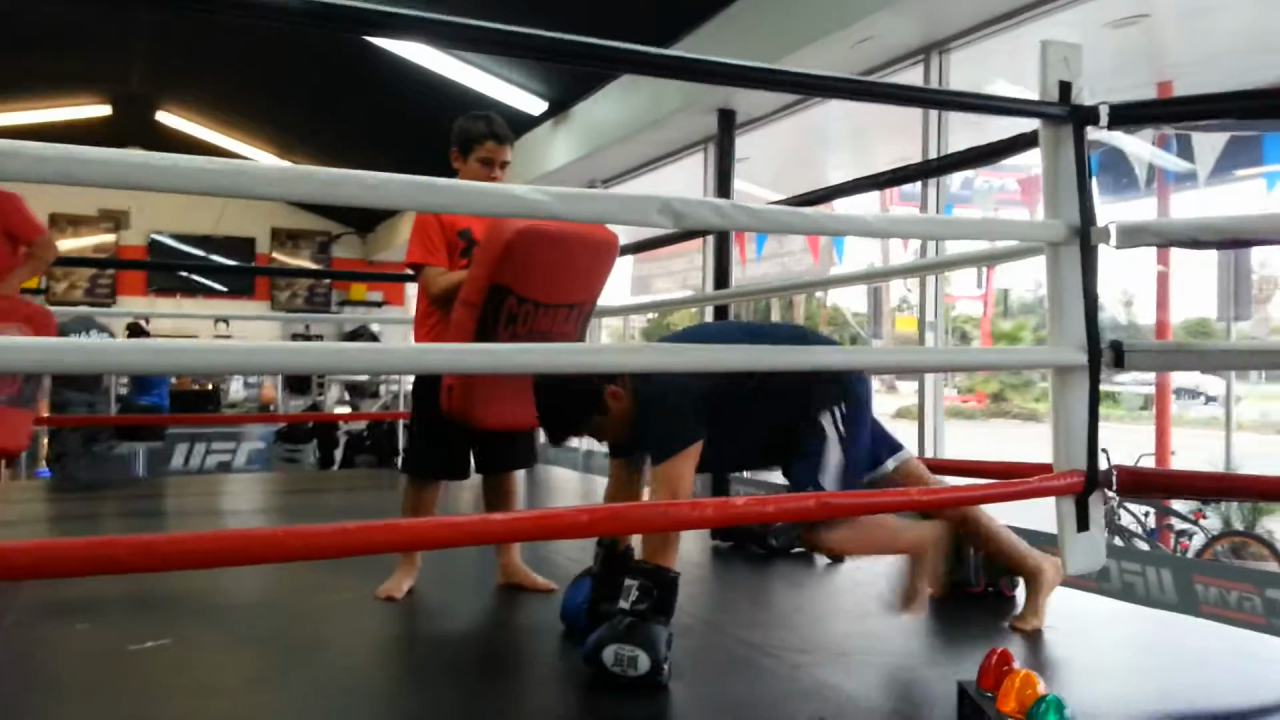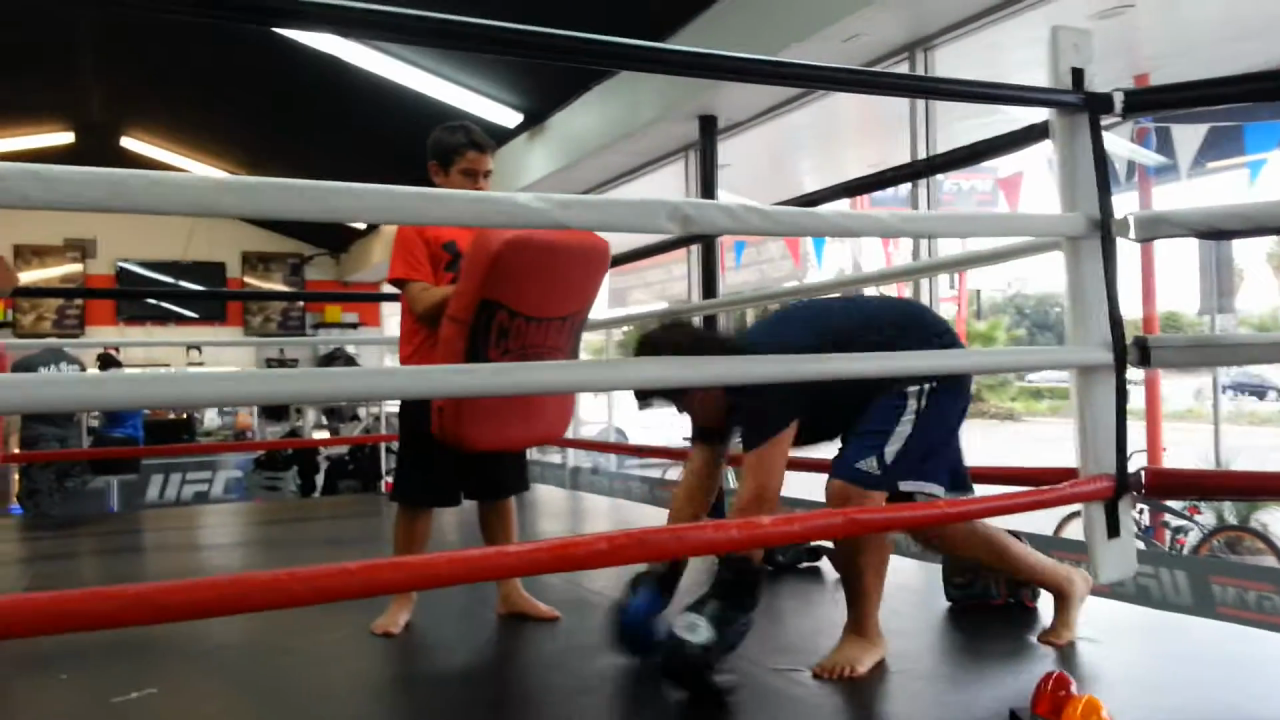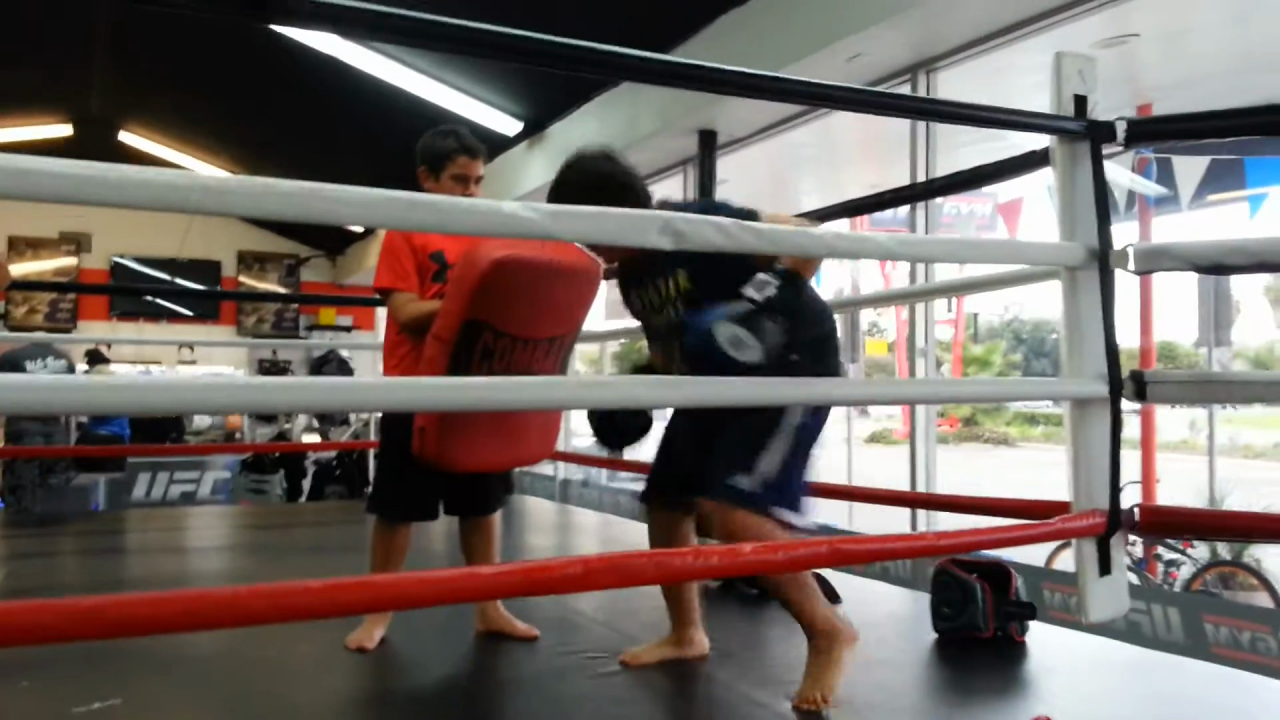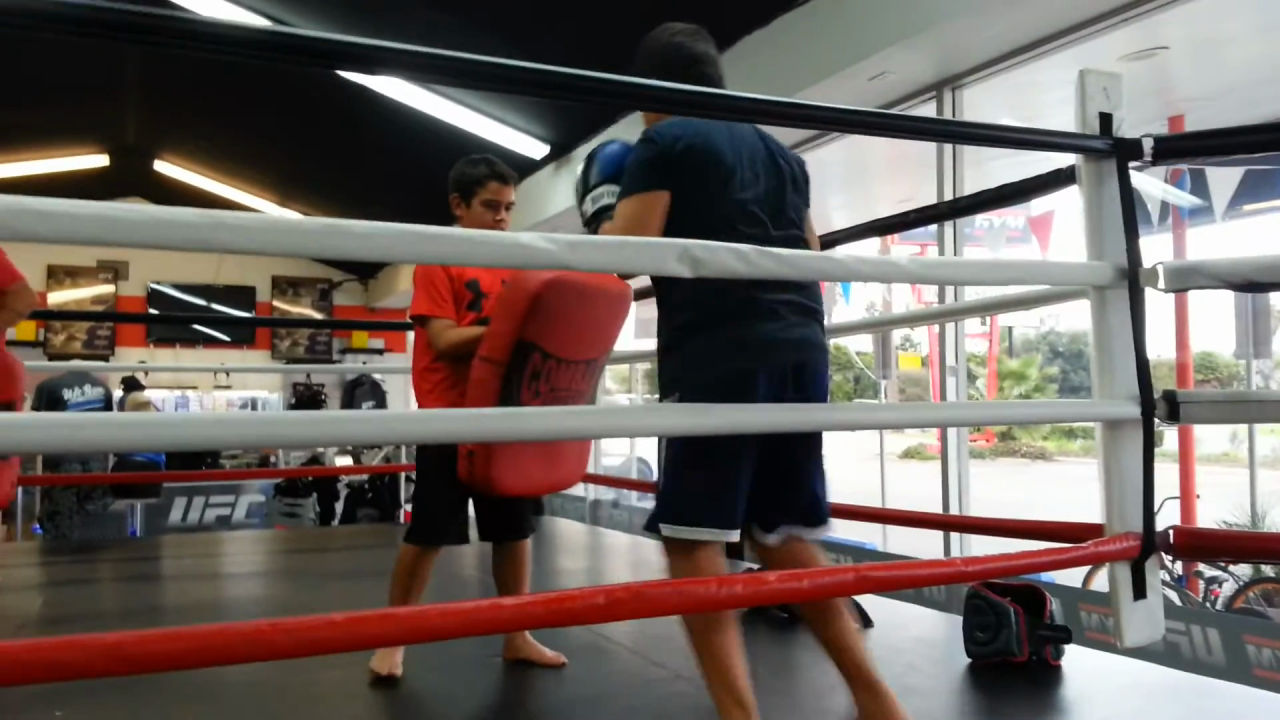
dt=0.5s
person 1, frame 1
left shoulder: (667, 397)
right shoulder: (628, 398)
left elbow: (668, 504)
right elbow: (621, 494)
left hip: (824, 389)
right hip: (796, 402)
left knee: (823, 529)
right knee: (909, 488)
left ankle: (924, 541)
right ankle: (1032, 565)
person 1, frame 2
right shoulder: (723, 379)
left elbow: (756, 500)
right elbow: (696, 483)
left wrist: (724, 603)
right wrist: (661, 576)
right hip: (882, 375)
left knee: (853, 490)
right knee: (936, 519)
left ankle: (863, 634)
right ankle: (1062, 579)
person 1, frame 3
right shoulder: (633, 270)
left hip: (789, 370)
left knee: (731, 511)
right knee: (664, 503)
left ankle: (827, 635)
right ankle: (685, 634)
person 1, frame 4
left shoulder: (665, 141)
right shoulder: (779, 153)
right elbow: (807, 250)
left wrist: (600, 200)
left hip: (714, 359)
right hip: (798, 350)
left knee: (692, 543)
right knee: (788, 534)
person 2, frame 1
right shoulder: (434, 213)
right elbow: (437, 286)
left knee: (504, 464)
right knee: (428, 466)
left ankle: (509, 561)
right ankle: (408, 564)
person 2, frame 2
right shoulder: (416, 228)
right elbow: (423, 302)
left knee: (500, 486)
right knee: (419, 492)
left ankle: (509, 590)
right ankle: (403, 598)
person 2, frame 3
left shoulder: (486, 238)
right shoulder: (404, 235)
right elbow: (406, 314)
left knee: (483, 502)
right knee: (397, 506)
left ankle: (489, 608)
right ankle: (378, 613)
person 2, frame 4
left shoulder: (515, 265)
right shoulder: (437, 262)
right elbow: (445, 340)
left knee: (515, 527)
right knee: (428, 530)
left ankle: (517, 636)
right ankle: (393, 640)
